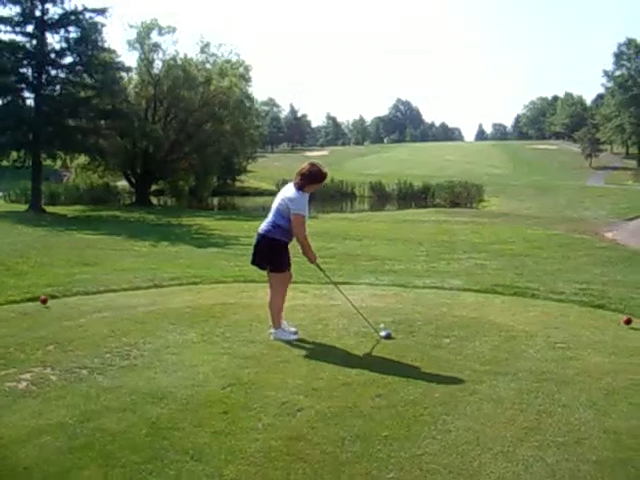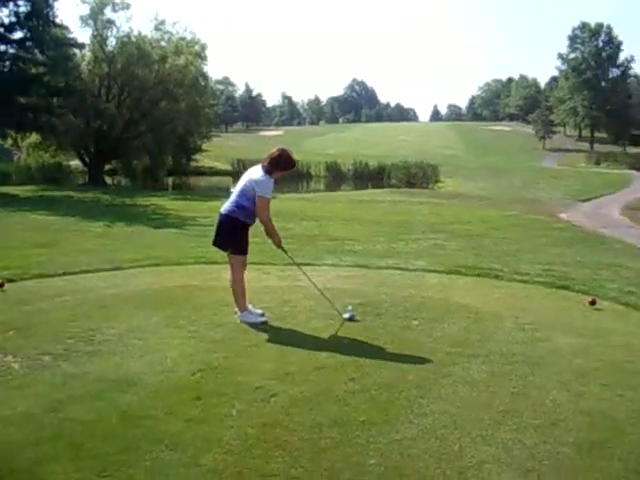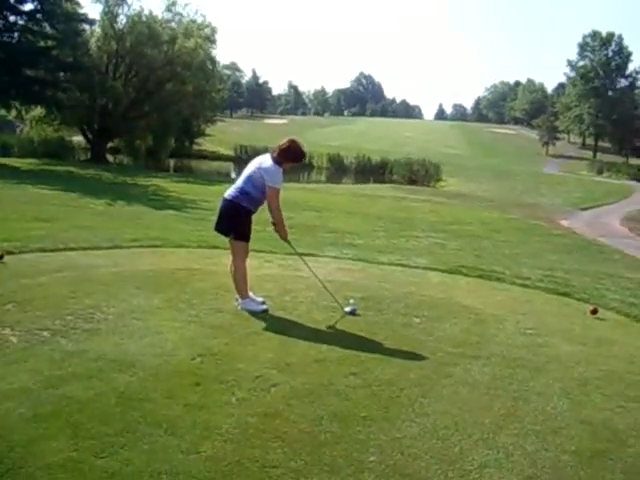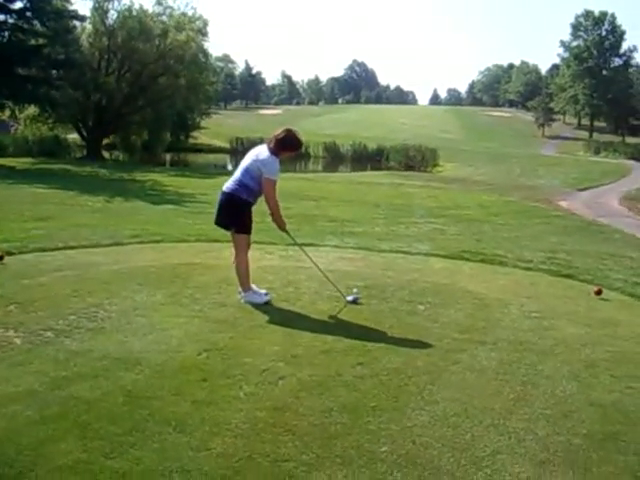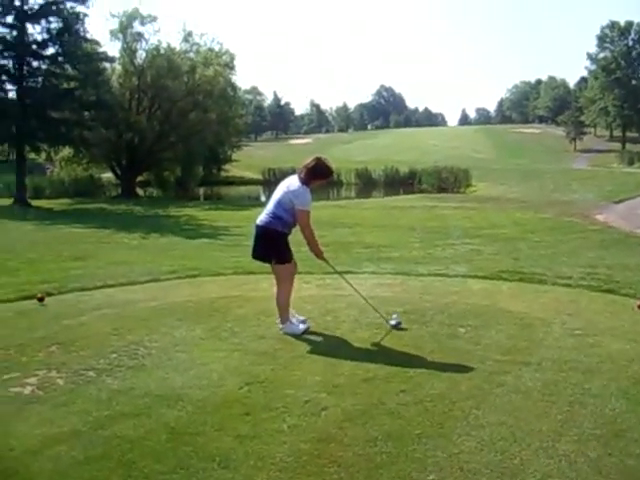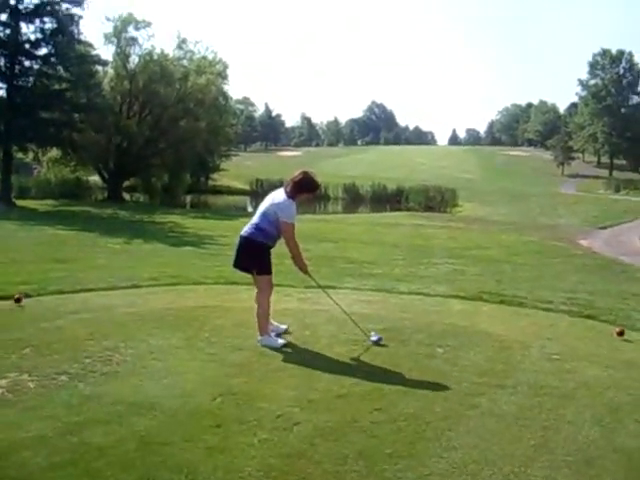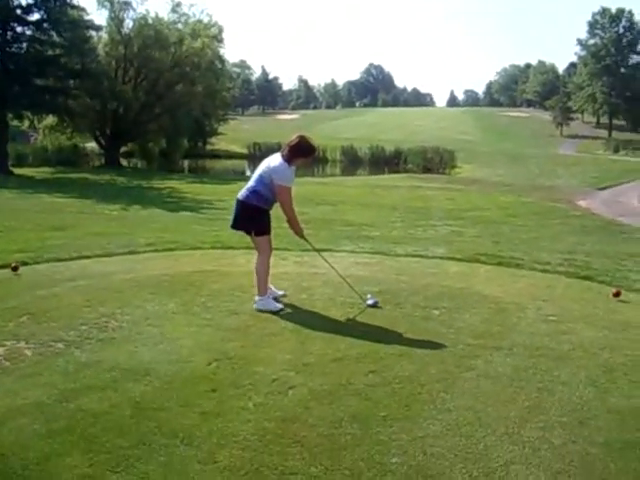
dt=0.3s
person 1, frame 1
left shoulder: (294, 188)
right shoulder: (298, 198)
left elbow: (296, 228)
right elbow: (299, 232)
left wrist: (305, 250)
right wrist: (309, 253)
left hip: (276, 240)
right hip: (272, 241)
left knee: (285, 280)
right knee: (277, 287)
left ankle: (279, 322)
right ankle: (277, 329)
person 1, frame 2
left shoulder: (259, 170)
right shoulder: (264, 181)
left elbow: (260, 211)
right elbow: (263, 215)
left wrist: (269, 231)
right wrist: (275, 236)
left hip: (233, 219)
right hip: (235, 222)
left knee: (238, 267)
right knee: (238, 269)
left ankle: (243, 306)
right ankle: (243, 312)
person 1, frame 3
left shoulder: (266, 159)
right shoulder: (274, 171)
left elbow: (268, 200)
right elbow: (273, 205)
left wrist: (276, 222)
right wrist: (281, 228)
left hip: (235, 205)
right hip: (238, 208)
left knee: (240, 254)
right knee: (239, 256)
left ankle: (243, 294)
right ankle: (244, 299)
person 1, frame 4
left shoulder: (263, 149)
right shoulder: (270, 162)
left elbow: (265, 192)
right elbow: (270, 196)
left wrist: (275, 214)
right wrist: (279, 219)
left hip: (233, 197)
right hip: (237, 201)
left knee: (243, 247)
right knee: (242, 249)
left ankle: (246, 286)
right ankle: (246, 292)
person 1, frame 5
left shoulder: (294, 180)
right shoulder: (302, 192)
left elbow: (300, 222)
right elbow: (305, 226)
left wrist: (312, 244)
right wrist: (316, 248)
left hip: (269, 230)
right hip: (273, 233)
left knee: (291, 269)
right knee: (284, 279)
left ankle: (286, 313)
right ankle: (285, 323)
person 1, frame 6
left shoulder: (283, 195)
right shoulder: (286, 205)
left elbow: (288, 236)
right elbow: (290, 239)
left wrist: (296, 257)
right wrist: (300, 262)
left hip: (257, 242)
right hip: (255, 244)
left knee: (266, 287)
right knee: (264, 290)
left ankle: (267, 323)
right ankle: (264, 335)
person 1, frame 7
left shoulder: (284, 162)
right shoulder: (281, 168)
left elbow: (286, 198)
right elbow: (285, 202)
left wrist: (293, 221)
right wrist: (296, 225)
left hip: (258, 206)
right hip: (251, 207)
left knee: (265, 250)
right knee: (264, 251)
left ankle: (265, 288)
right ankle: (262, 298)
